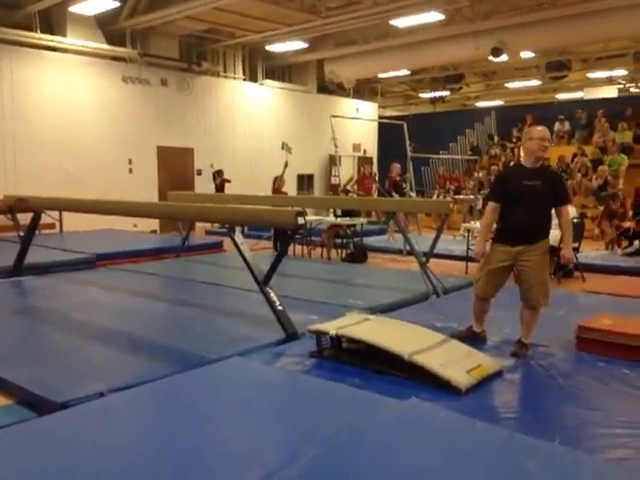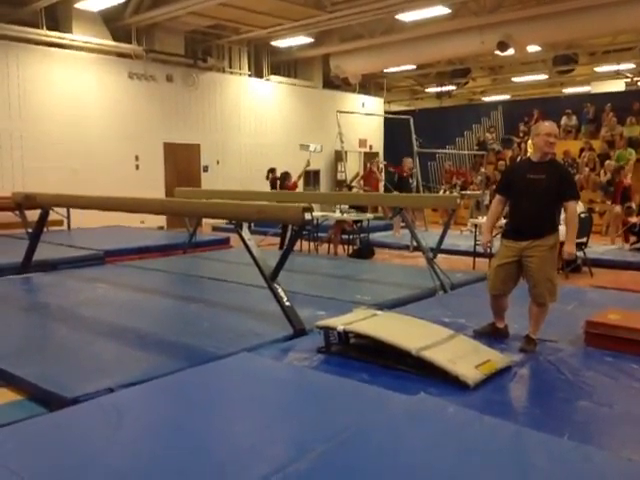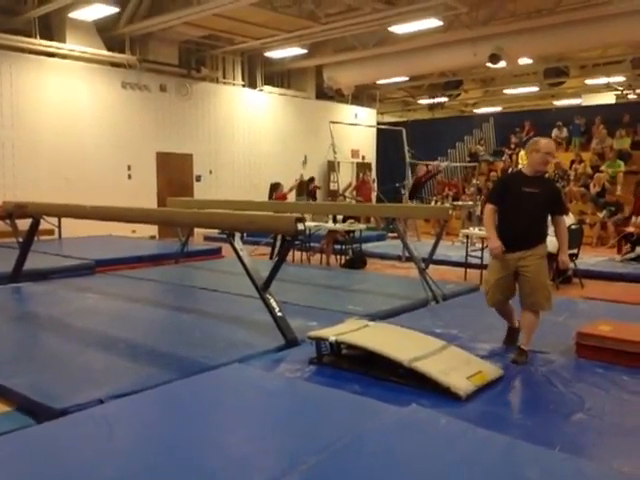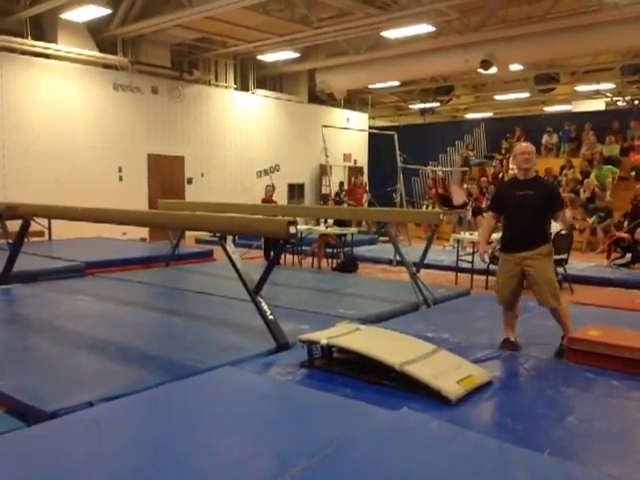
dt=1s
person 1, frame 1
left shoulder: (553, 178)
right shoulder: (506, 175)
left elbow: (563, 212)
right elbow: (492, 209)
left wrist: (567, 246)
right wrist: (482, 240)
left hip: (535, 247)
right hip: (503, 245)
left knee: (533, 297)
right knee: (483, 288)
left ankle: (523, 340)
right ankle: (477, 329)
person 1, frame 2
left shoulder: (561, 173)
right shoulder: (514, 170)
left elbow: (571, 209)
right elbow: (499, 202)
left wrist: (570, 242)
right wrist: (487, 231)
left hip: (543, 242)
right hip: (511, 240)
left knee: (541, 293)
right knee: (497, 286)
left ankle: (531, 336)
right ankle: (499, 325)
person 1, frame 3
left shoulder: (550, 188)
right shoulder: (507, 181)
left elbow: (559, 221)
right elbow: (489, 210)
left wrist: (563, 251)
right wrist: (492, 238)
left hip: (534, 252)
right hip: (504, 251)
left knee: (532, 302)
right knee: (495, 297)
left ankle: (523, 347)
right ankle: (514, 325)
person 1, frame 4
left shoulder: (546, 187)
right shoulder: (504, 189)
left elbow: (559, 215)
right elbow: (492, 217)
left wrist: (565, 220)
right wrist: (483, 242)
left hip: (538, 251)
right hip: (509, 252)
left knee: (551, 297)
right knee: (507, 298)
left ankle: (568, 337)
right ankle: (510, 337)
